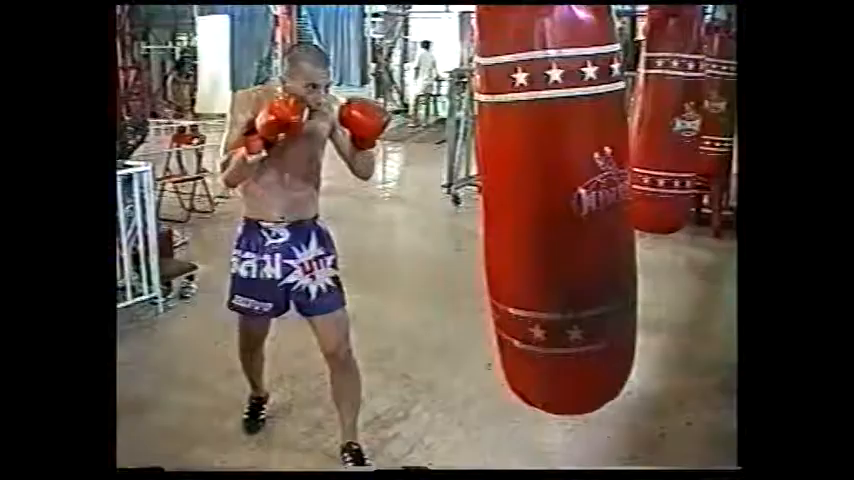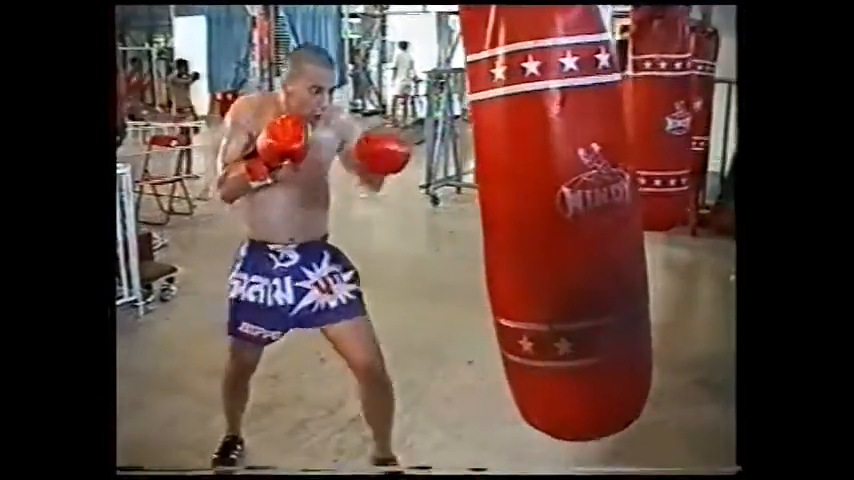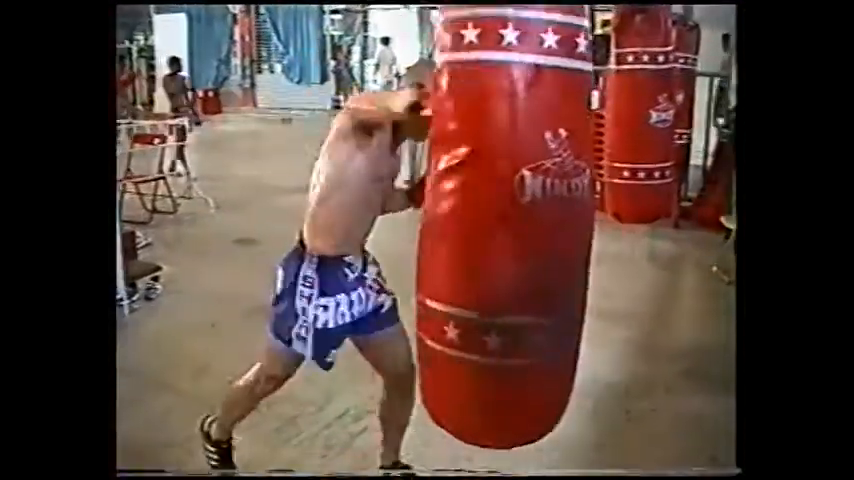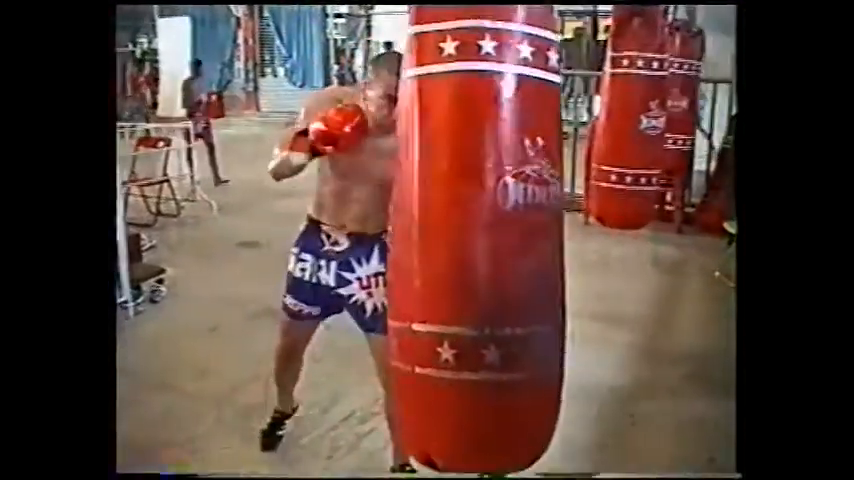
dt=0.5s
person 1, frame 1
left shoulder: (330, 110)
right shoulder: (249, 104)
left elbow: (363, 171)
right elbow: (230, 178)
left wrist: (364, 139)
right wrist: (260, 139)
left hip: (307, 238)
right hip: (256, 239)
left knee: (338, 351)
right knee: (251, 338)
left ankle: (350, 444)
right ankle: (259, 395)
person 1, frame 2
left shoulder: (336, 121)
right shoulder: (249, 112)
left elbow: (372, 180)
right elbow: (225, 191)
right wrist: (261, 161)
left hip: (318, 258)
right hip: (261, 261)
left knee: (370, 367)
right knee: (240, 367)
left ankle: (384, 455)
right ankle: (232, 438)
person 1, frame 3
left shoulder: (391, 137)
right shoulder: (364, 110)
right elbow: (401, 104)
left wrist: (421, 192)
left hip: (356, 268)
right hip: (314, 270)
left knee: (402, 375)
right knee: (273, 373)
left ankle: (391, 463)
right ankle: (217, 430)
person 1, frame 4
right shoulder: (329, 105)
right elbow: (276, 171)
right wrist: (304, 148)
left hip: (371, 252)
right hip: (318, 241)
right knee: (289, 346)
left ankle: (401, 464)
right ankle: (284, 407)
